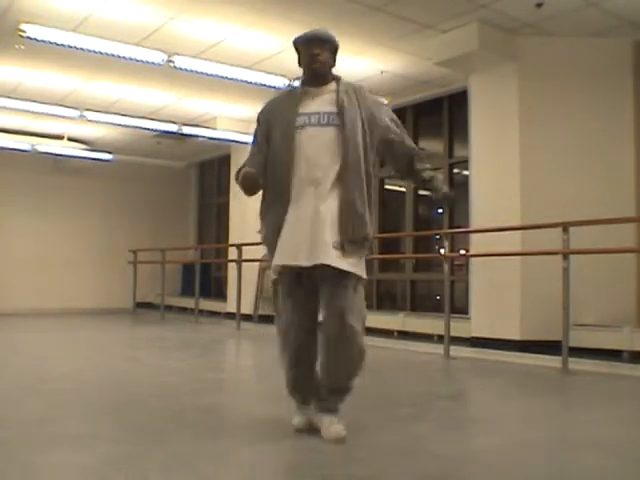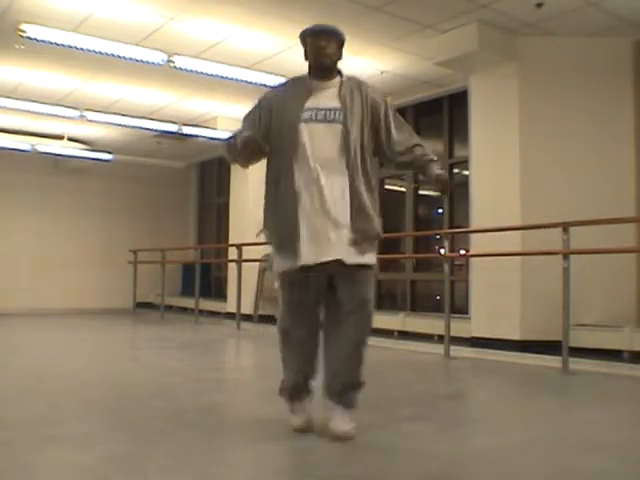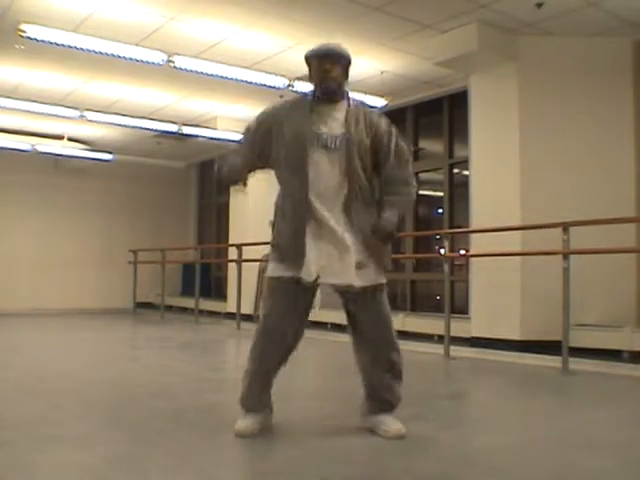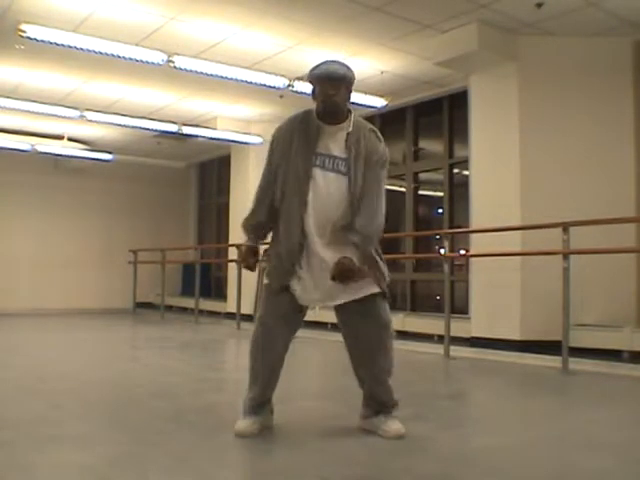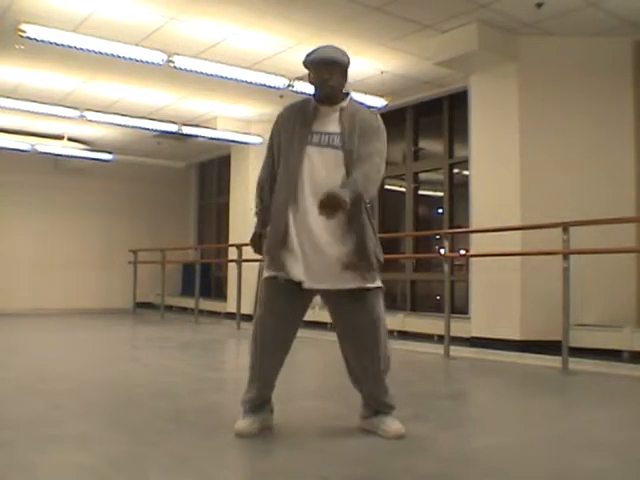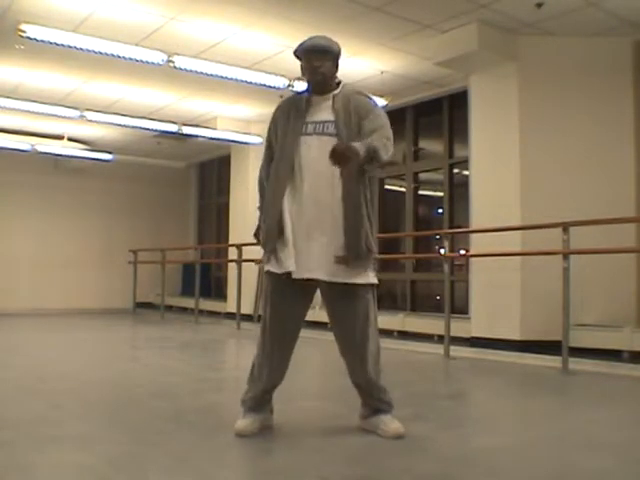
dt=0.2s
person 1, frame 1
left shoulder: (360, 103)
right shoulder: (276, 108)
left elbow: (398, 145)
right elbow: (260, 160)
left wrist: (428, 175)
right wrist: (247, 175)
left hip: (341, 228)
right hip: (292, 228)
left knee: (342, 317)
right knee: (295, 320)
left ankle: (330, 403)
right ankle: (306, 398)
person 1, frame 2
left shoulder: (366, 97)
right shoulder: (279, 98)
left elbow: (402, 143)
right elbow: (242, 146)
left wrist: (432, 168)
right wrist: (241, 143)
left hip: (348, 224)
right hip: (296, 224)
left knee: (353, 309)
right knee: (299, 314)
left ankle: (341, 398)
right ankle: (297, 394)
person 1, frame 3
left shoulder: (371, 123)
right shoulder: (283, 116)
left elbow: (399, 172)
right elbow: (246, 150)
left wrist: (391, 214)
right wrist: (234, 168)
left hip: (354, 242)
right hip: (298, 239)
left knee: (376, 326)
right knee: (277, 324)
left ankle: (380, 408)
right ankle: (255, 406)
person 1, frame 4
left shoulder: (369, 141)
right shoulder: (290, 132)
left elbow: (372, 203)
right elbow: (269, 189)
left wrist: (354, 253)
right wrist: (252, 237)
left hip: (349, 257)
right hip: (293, 256)
left knee: (375, 333)
right knee: (269, 333)
left ankle: (378, 410)
right ankle: (257, 409)
person 1, frame 5
left shoulder: (367, 122)
right shoulder: (289, 119)
left elbow: (370, 169)
right elbow: (269, 177)
left wrist: (345, 195)
right wrist: (262, 223)
left hip: (347, 247)
right hip: (290, 244)
left knee: (367, 330)
right knee: (270, 328)
left ankle: (377, 410)
right ankle: (256, 407)
person 1, frame 6
left shoulder: (360, 106)
right shoulder: (285, 112)
left elbow: (382, 140)
right elbow: (269, 170)
left wrist: (358, 150)
right wrist: (264, 216)
left hip: (344, 240)
right hip: (290, 238)
left knee: (358, 329)
right knee: (276, 327)
left ankle: (375, 408)
right ankle: (257, 406)
